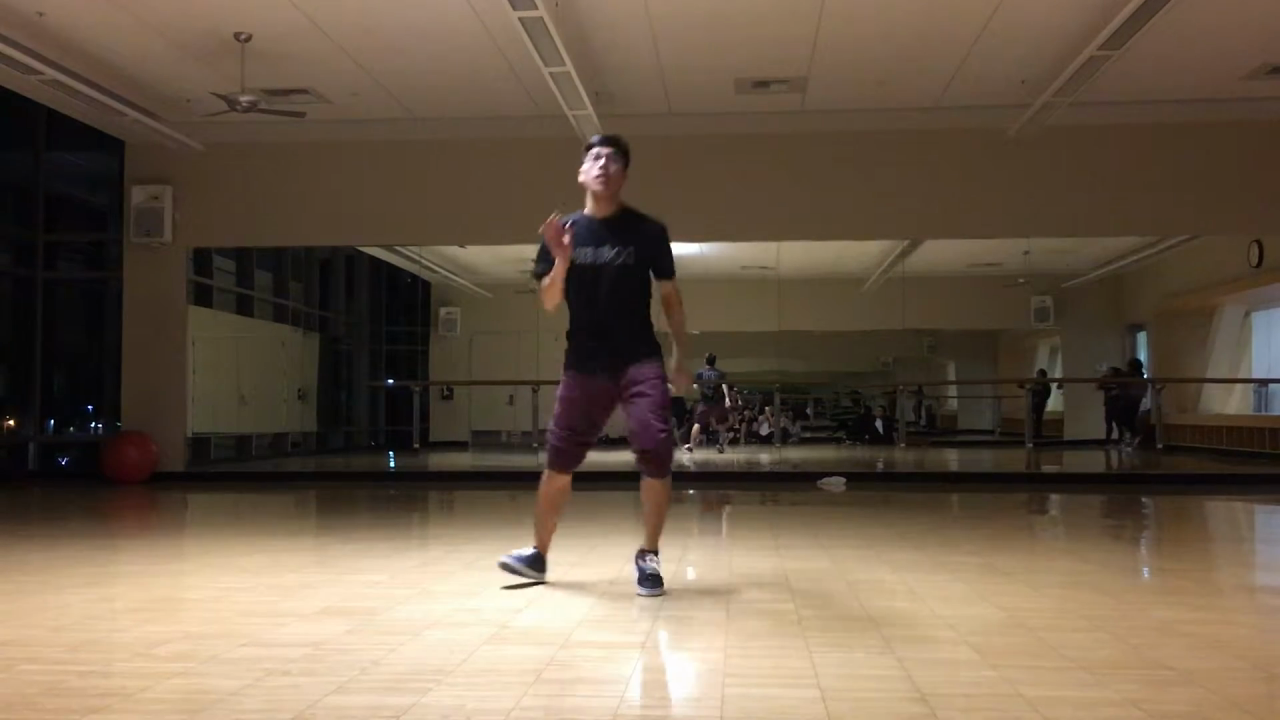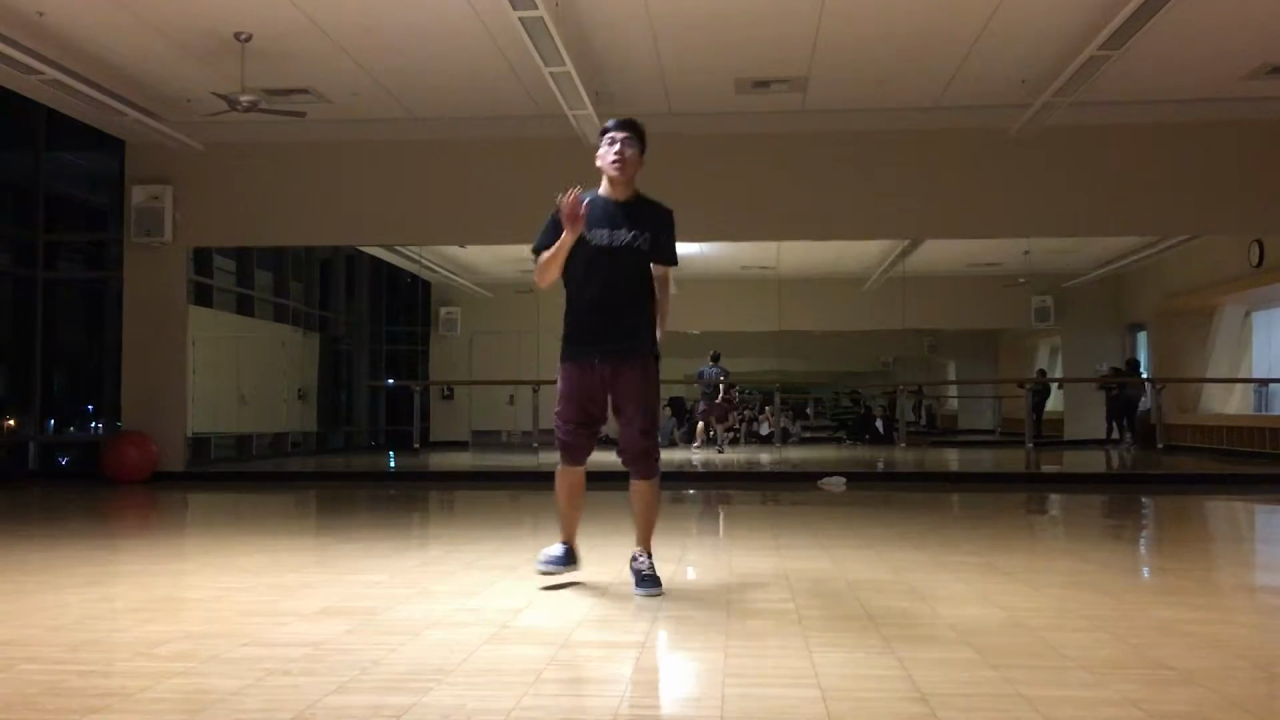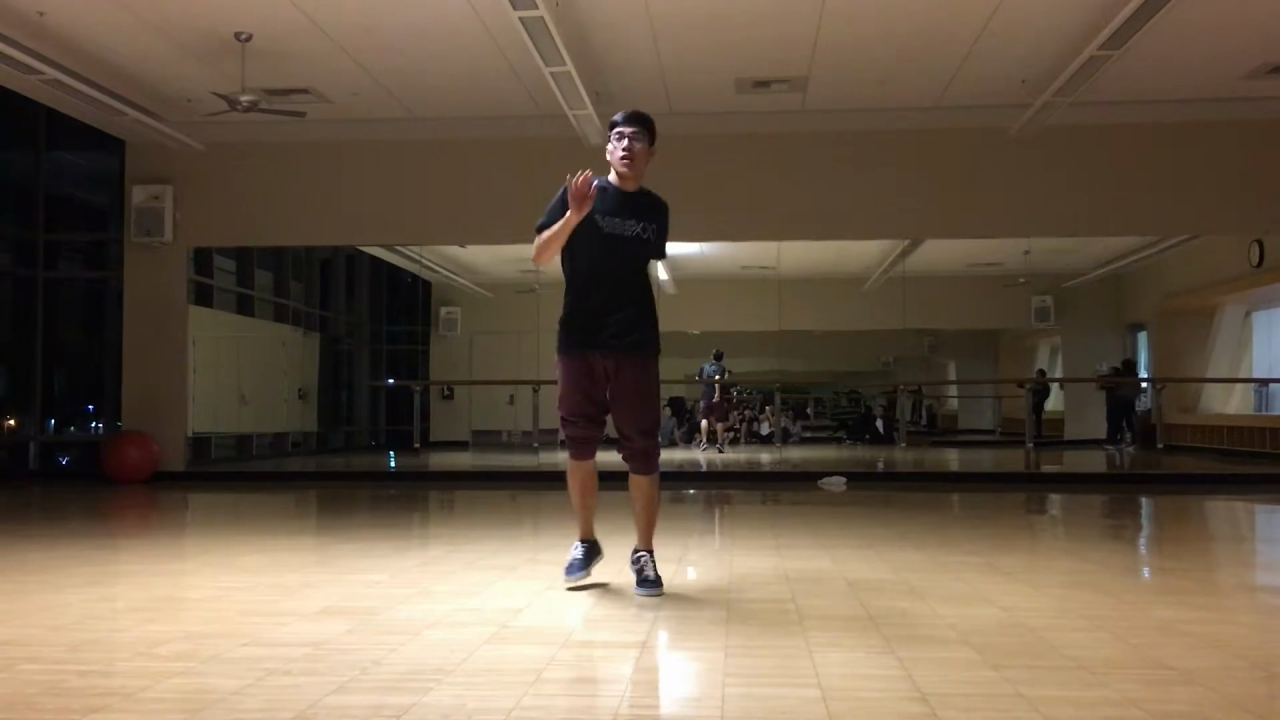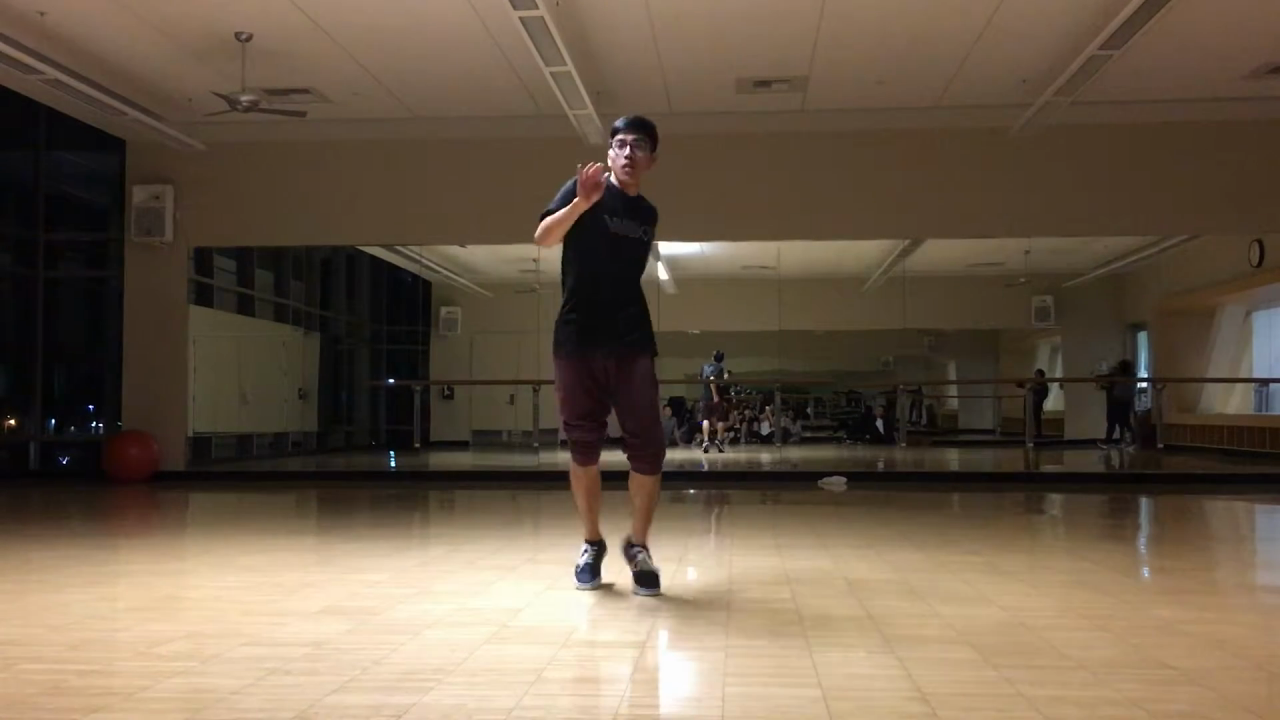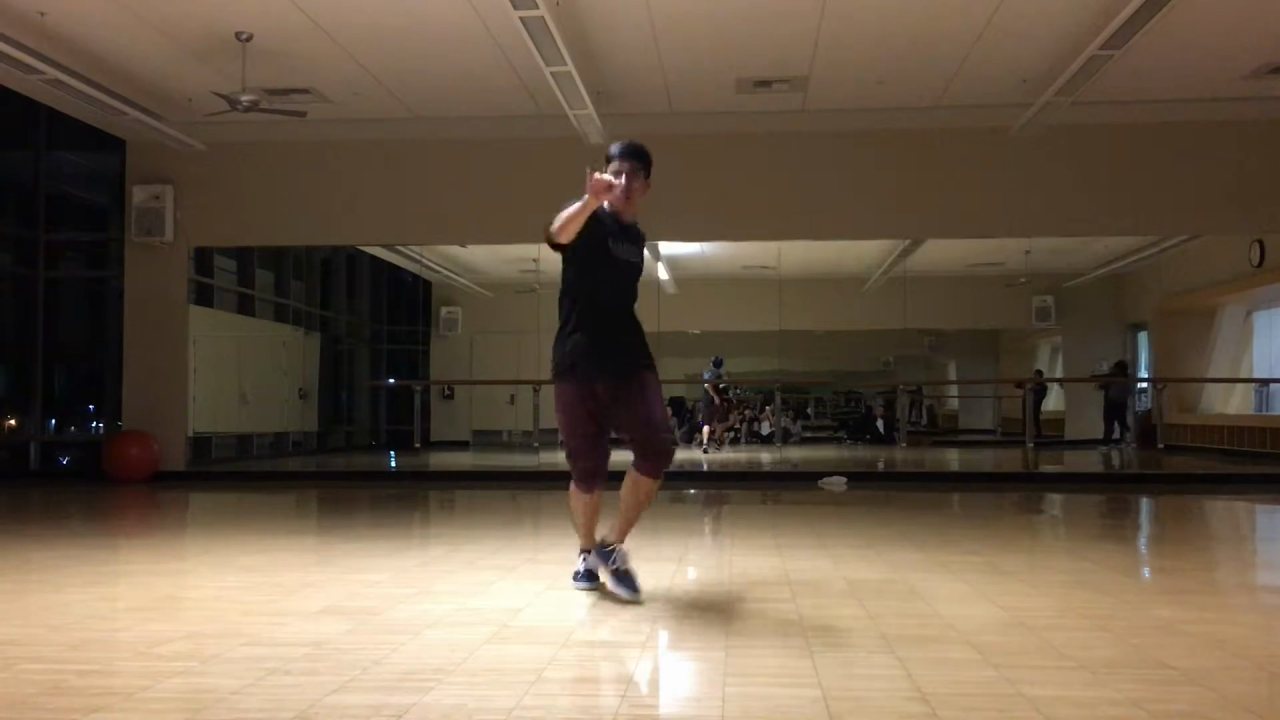
dt=0.1s
person 1, frame 1
left shoulder: (647, 230)
right shoulder: (563, 229)
left elbow: (669, 293)
right elbow: (550, 302)
left wrist: (677, 354)
right wrist: (559, 259)
left hip: (638, 360)
right hip: (583, 363)
left knee: (655, 448)
right knee: (561, 456)
left ankle: (648, 555)
right ankle: (538, 551)
person 1, frame 2
left shoulder: (657, 216)
right shoulder: (575, 209)
right elbow: (543, 278)
left wrist: (660, 331)
right wrist: (569, 233)
left hip: (635, 352)
right hip: (580, 351)
left knee: (641, 453)
right knee: (572, 448)
left ankle: (642, 556)
right ankle: (566, 545)
person 1, frame 3
left shoulder: (657, 210)
right shoulder: (580, 193)
right elbow: (541, 255)
right wrist: (576, 211)
left hip: (635, 343)
right hip: (580, 341)
left knee: (641, 447)
right knee: (581, 441)
left ankle: (644, 553)
right ankle: (585, 541)
person 1, frame 4
left shoulder: (648, 214)
right shoulder: (584, 189)
right elbow: (543, 238)
right wrist: (582, 200)
left hip: (632, 345)
right hip: (577, 341)
left knee: (647, 446)
right knee: (584, 446)
left ankle: (638, 545)
right ankle: (592, 544)
person 1, frame 5
left shoulder: (636, 236)
right shoulder: (588, 223)
right elbow: (558, 233)
right wrist: (591, 201)
left hip: (630, 363)
right hip: (577, 363)
left knee: (655, 451)
right knee: (587, 468)
left ankle: (615, 546)
right ankle: (587, 553)
